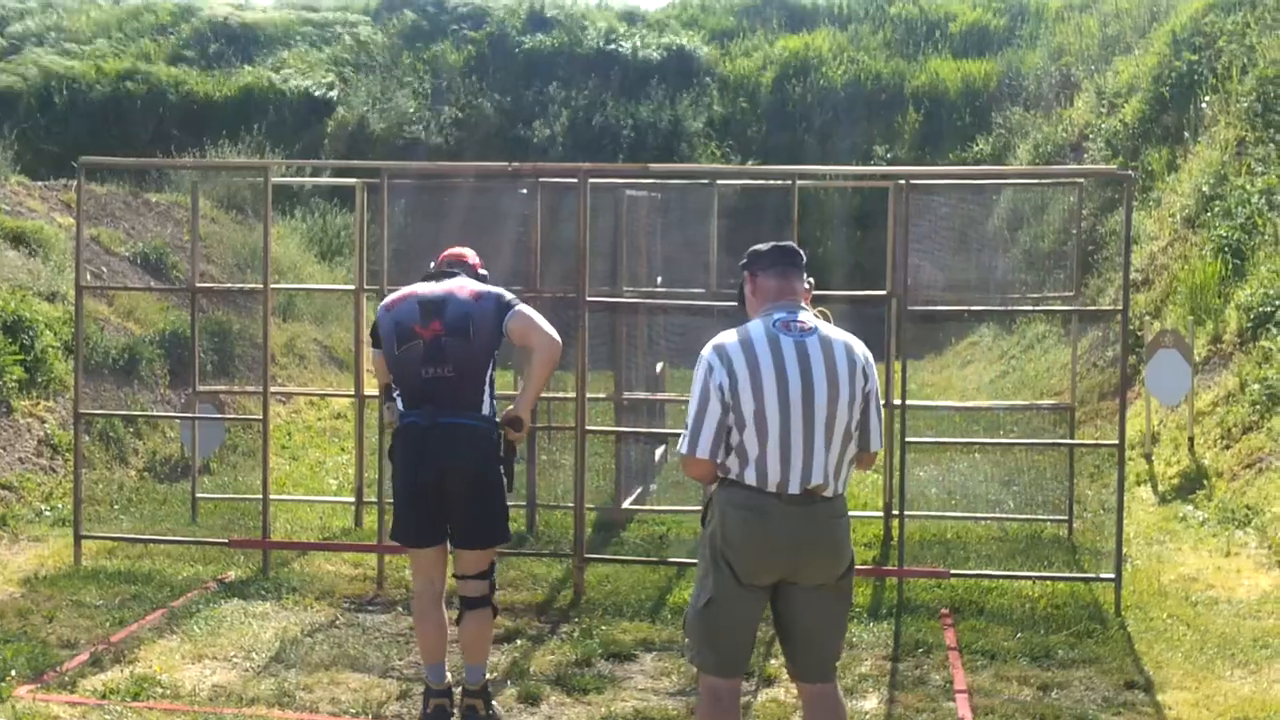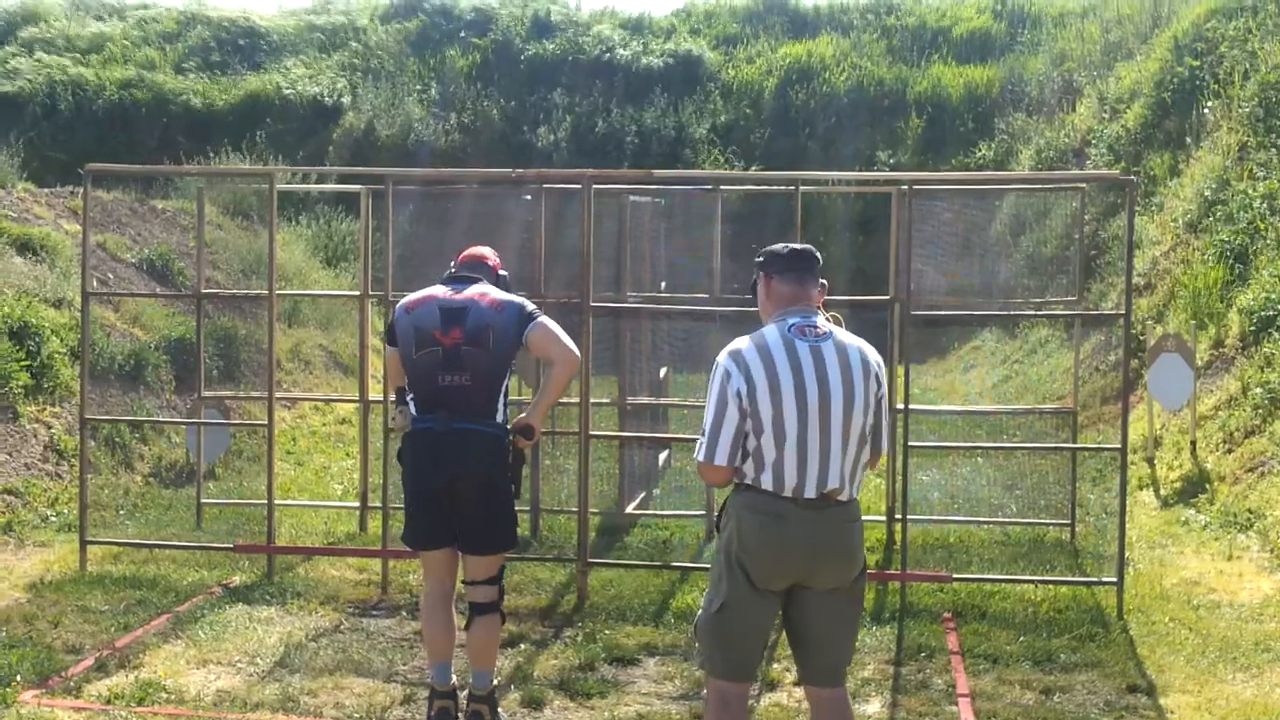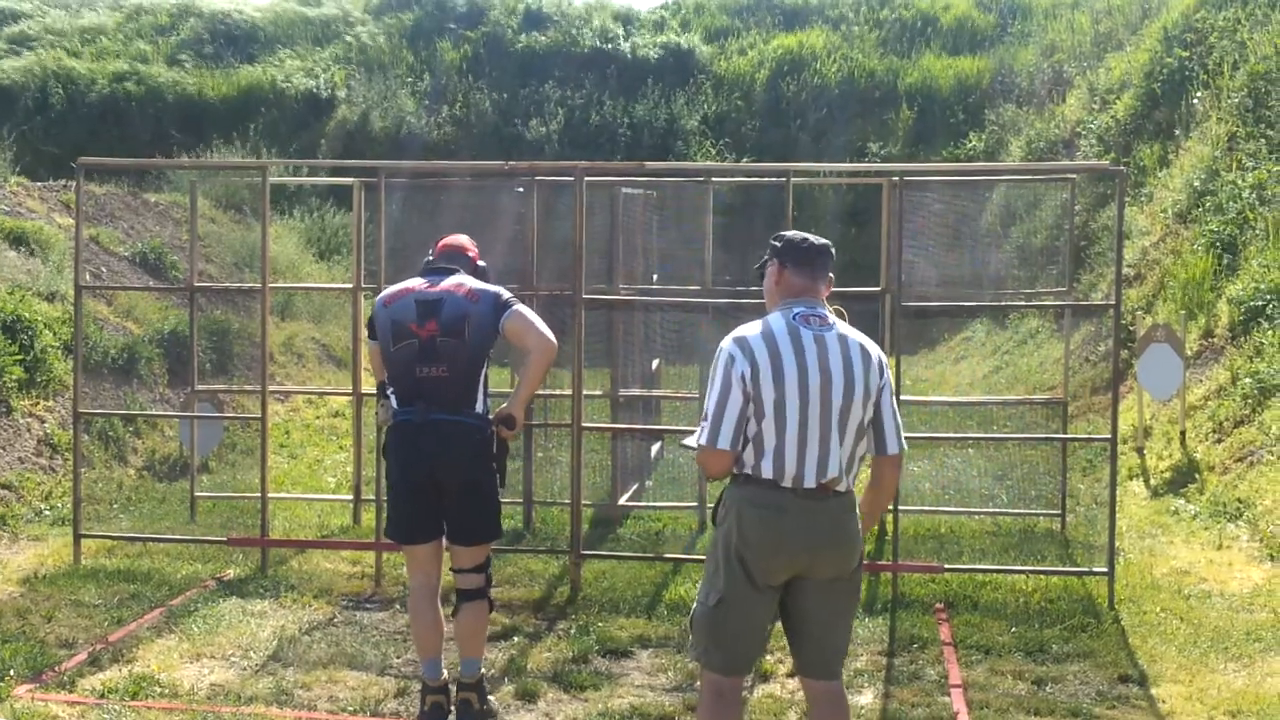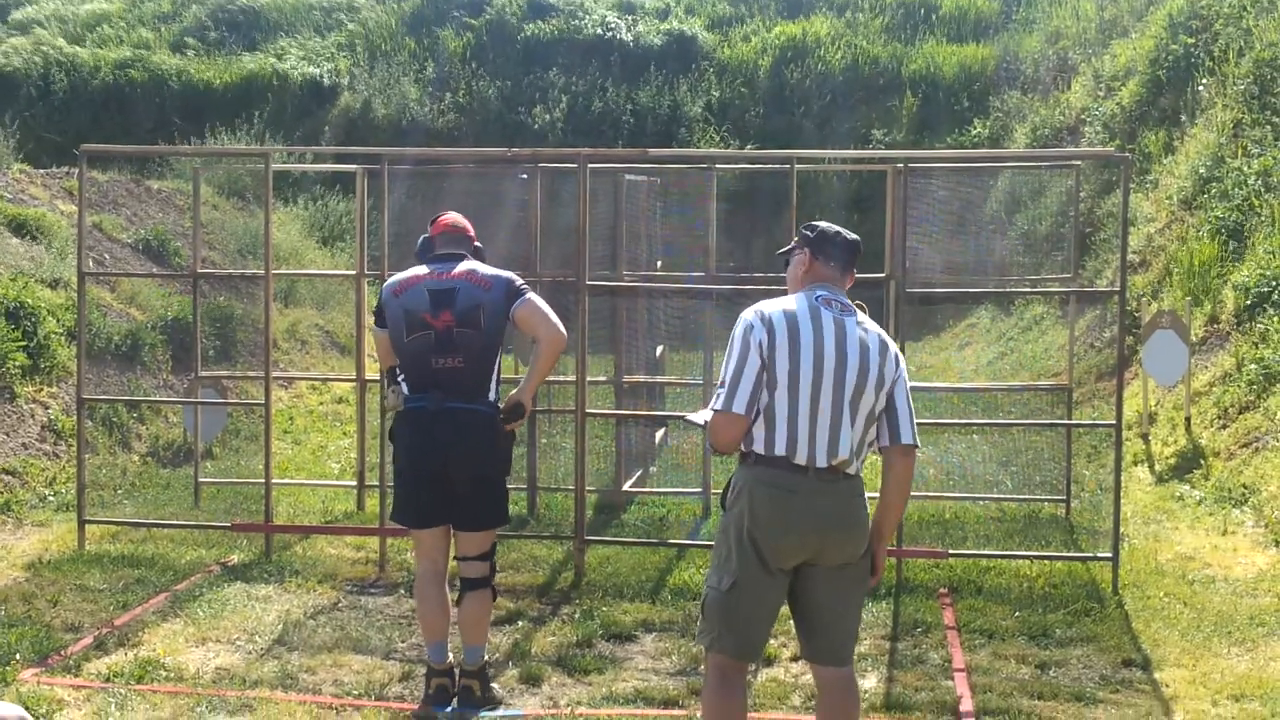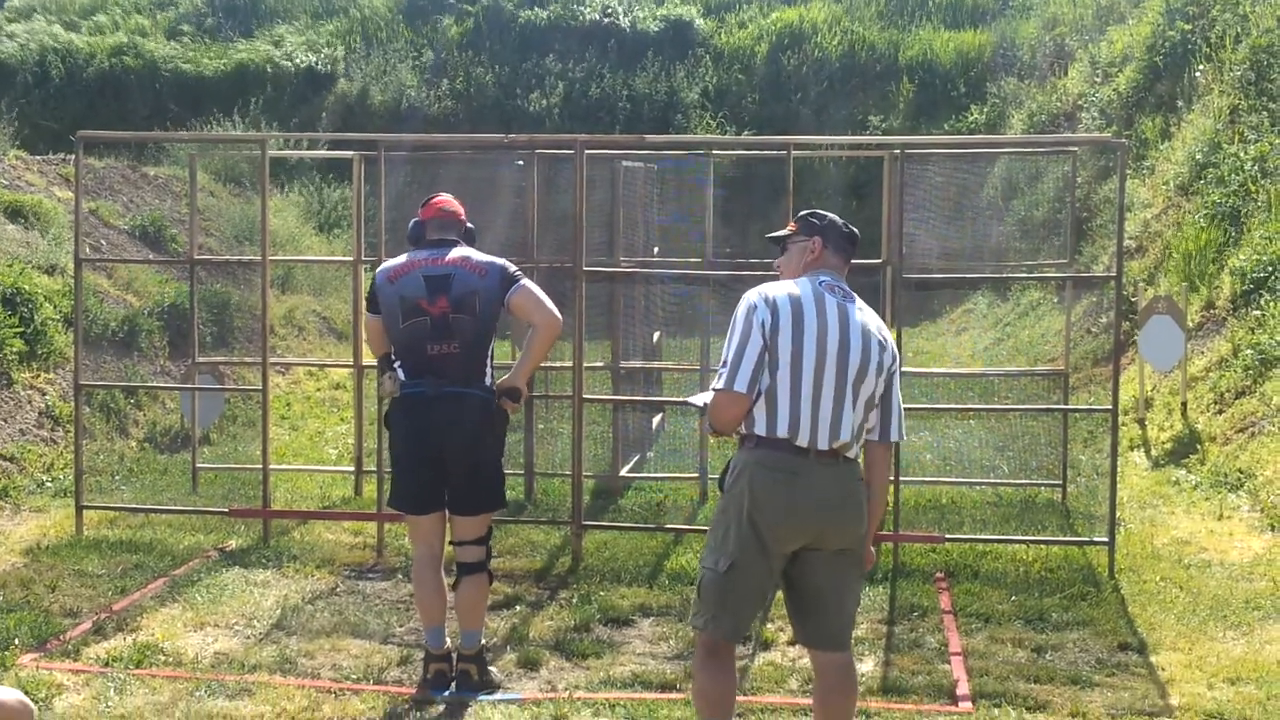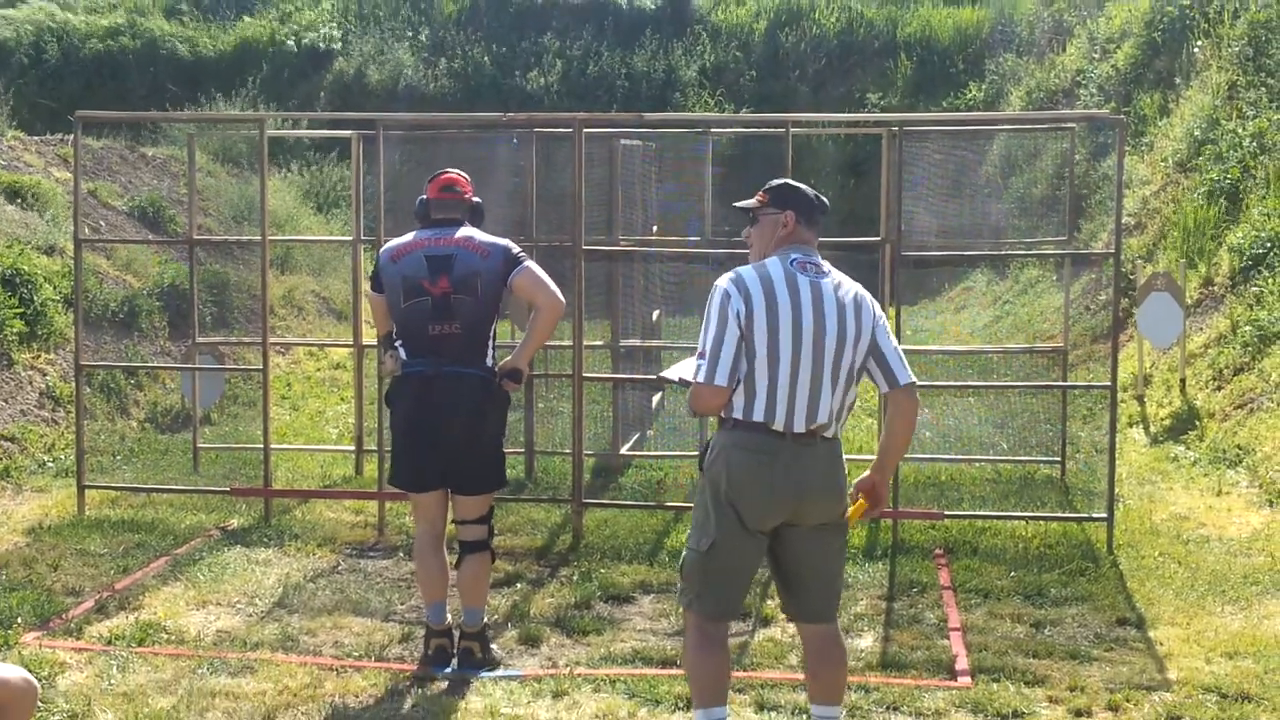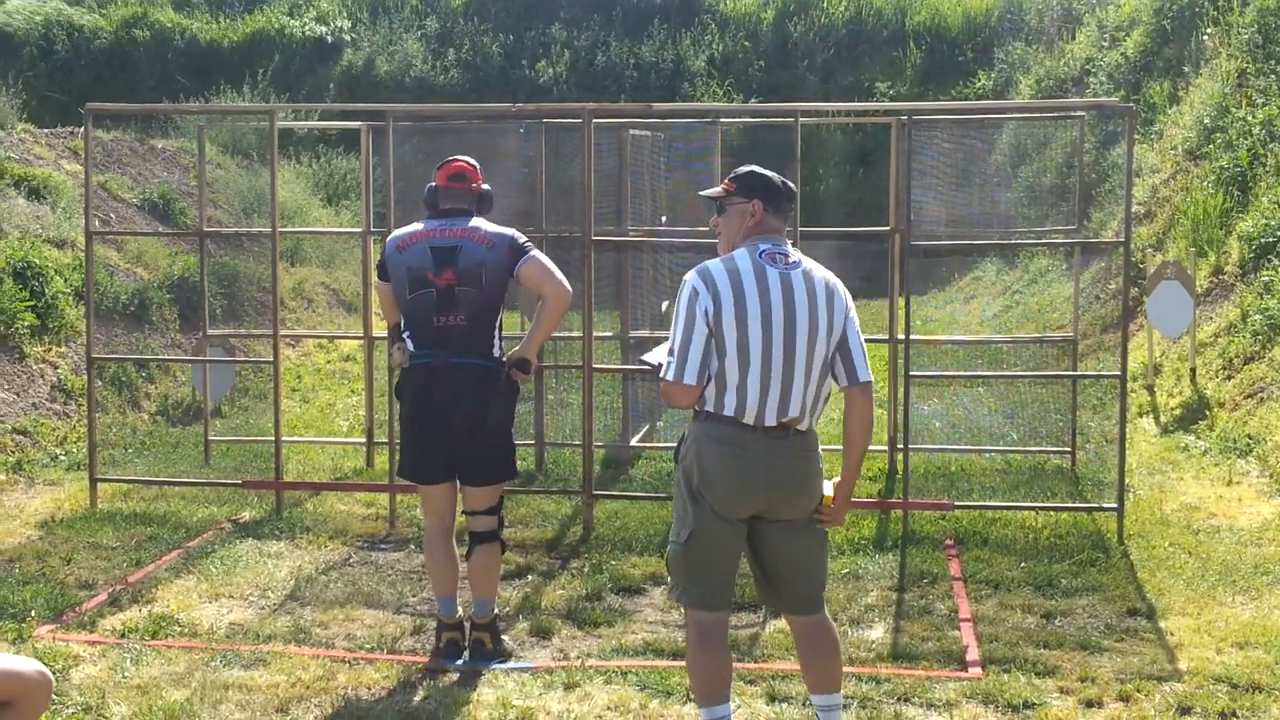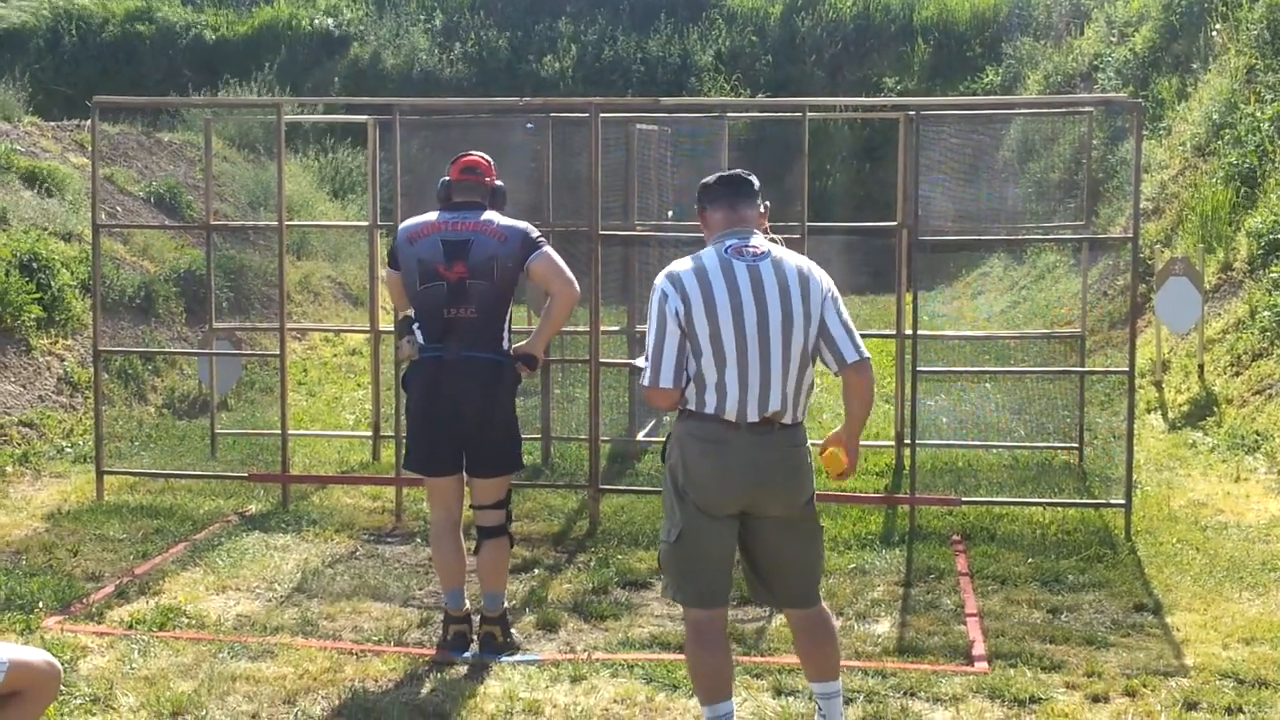
dt=0.4s
person 1, frame 1
left shoulder: (725, 351)
right shoulder: (854, 353)
left elbow: (698, 466)
right elbow: (867, 456)
left hip: (745, 522)
right hip: (823, 526)
left knee: (720, 676)
right knee: (819, 679)
person 1, frame 2
left shoulder: (741, 358)
right shoulder: (865, 358)
left elbow: (715, 473)
right elbow: (874, 455)
left hip: (759, 527)
right hip: (836, 530)
left knee: (728, 681)
person 1, frame 3
left shoulder: (745, 345)
right shoulder: (866, 354)
left elbow: (715, 463)
right elbow: (888, 464)
left wrist: (704, 448)
right wrist: (861, 523)
left hip: (758, 517)
right hip: (833, 523)
left knee: (722, 673)
right knee: (824, 677)
person 1, frame 4
left shoulder: (764, 319)
right shoulder: (881, 346)
left elbow: (725, 431)
right elbow: (901, 458)
left wrist: (717, 436)
right wrist: (879, 539)
left hip: (767, 497)
right hip: (842, 506)
left knee: (727, 657)
right knee: (835, 663)
person 1, frame 5
left shoulder: (766, 301)
right shoulder: (877, 331)
left elbow: (728, 409)
right elbow: (881, 450)
left wrist: (715, 421)
right wrist: (866, 534)
left hip: (766, 481)
right hip: (840, 490)
left knee: (714, 634)
right knee: (831, 646)
person 1, frame 6
left shoulder: (739, 286)
right shoulder: (856, 299)
left elbow: (709, 397)
right elbow: (904, 397)
left wrist: (694, 397)
right wrist: (881, 473)
left hip: (744, 463)
right hip: (818, 467)
left knee: (707, 616)
right knee: (818, 620)
person 1, frame 7
left shoulder: (707, 281)
right shoulder: (828, 287)
left elbow: (681, 393)
right elbow: (860, 394)
left wrist: (668, 374)
right wrist: (847, 482)
left hip: (719, 456)
right hip: (794, 459)
left knee: (705, 612)
right knee: (807, 609)
person 1, frame 8
left shoulder: (678, 280)
right shoulder: (807, 275)
left elbow: (661, 395)
right elbow: (859, 373)
right wrist: (851, 437)
left hip: (705, 453)
right hip: (783, 453)
left knee: (704, 611)
right knee: (803, 601)
person 2, frame 1
left shoulder: (390, 307)
right shoulder: (490, 298)
left elbow: (383, 380)
right elbow: (549, 343)
right wrist: (523, 407)
left hip: (412, 447)
right hip: (471, 446)
left knee: (427, 581)
right knee: (476, 580)
person 2, frame 2
left shoulder: (408, 307)
right shoulder: (510, 306)
left elbow: (396, 380)
right elbow: (568, 357)
right wrist: (535, 415)
left hip: (423, 451)
right hip: (482, 452)
left knee: (436, 583)
right knee: (484, 586)
person 2, frame 3
left shoulder: (387, 301)
right shoulder: (487, 296)
left elbow: (380, 373)
right elbow: (543, 343)
right wrist: (517, 405)
left hip: (406, 444)
right hip: (465, 443)
left knee: (422, 578)
right knee: (472, 575)
person 2, frame 4
left shoulder: (394, 288)
right shoulder: (499, 282)
left elbow: (386, 361)
right elbow: (554, 335)
right wrist: (524, 394)
left hip: (416, 432)
right hip: (477, 431)
left knee: (429, 563)
right knee: (476, 562)
left ankle: (439, 676)
right ankle: (473, 677)
person 2, frame 5
left shoulder: (387, 275)
right shoulder: (491, 268)
left elbow: (378, 347)
right elbow: (549, 320)
right wrist: (518, 378)
left hip: (412, 417)
right hip: (472, 416)
left knee: (426, 549)
right knee: (473, 547)
left ankle: (436, 660)
right ankle: (471, 661)
person 2, frame 6
left shoulder: (391, 254)
right shoulder: (496, 250)
left elbow: (382, 324)
right elbow: (552, 301)
right wrist: (519, 360)
left hip: (414, 397)
right hip: (473, 396)
left knee: (427, 526)
right knee: (474, 526)
left ankle: (437, 637)
right ankle: (472, 639)
person 2, frame 7
left shoulder: (397, 244)
right shoulder: (501, 240)
left elbow: (390, 313)
right elbow: (559, 291)
right wrist: (527, 352)
left hip: (422, 388)
right hip: (481, 387)
left knee: (437, 518)
right knee: (485, 518)
left ankle: (448, 629)
right ankle: (483, 631)
person 2, frame 8
left shoulder: (409, 233)
right shoulder: (514, 233)
left elbow: (400, 303)
right elbow: (566, 289)
right wrist: (533, 347)
left hip: (430, 380)
right hip: (489, 379)
left knee: (444, 511)
right knee: (492, 511)
left ankle: (456, 621)
right ankle: (493, 623)
